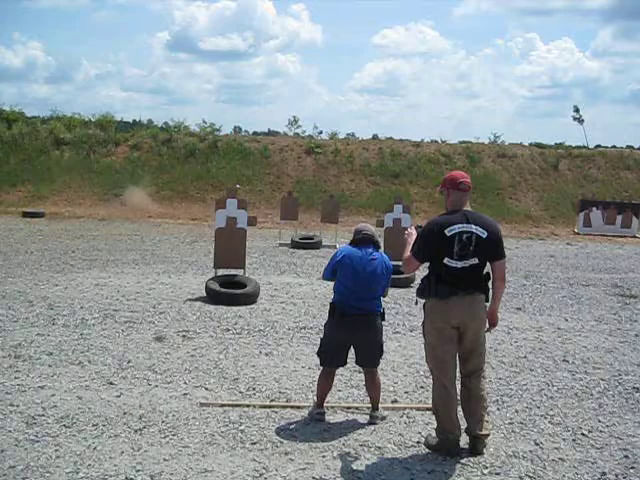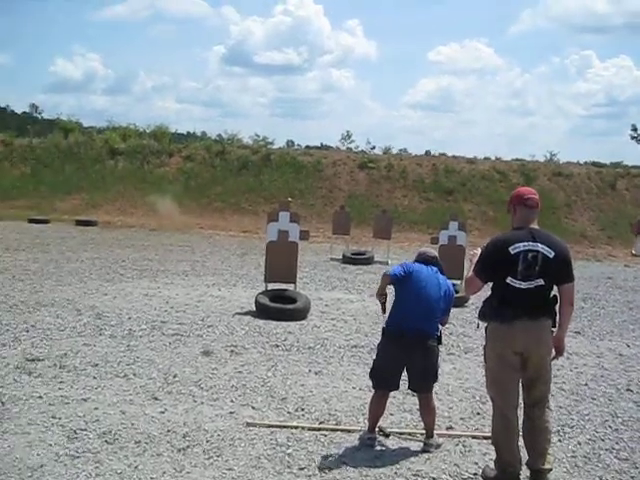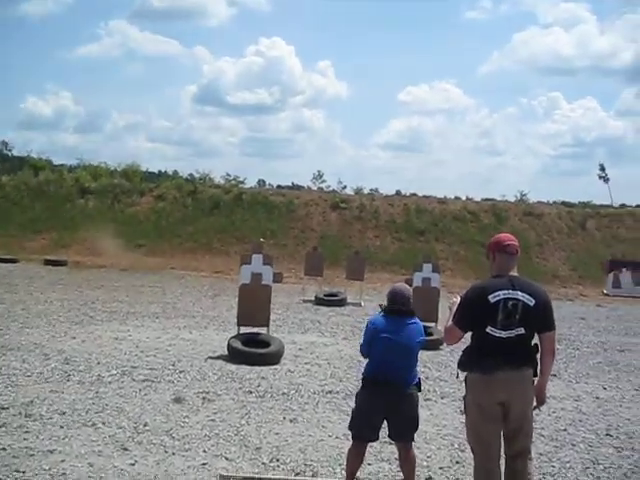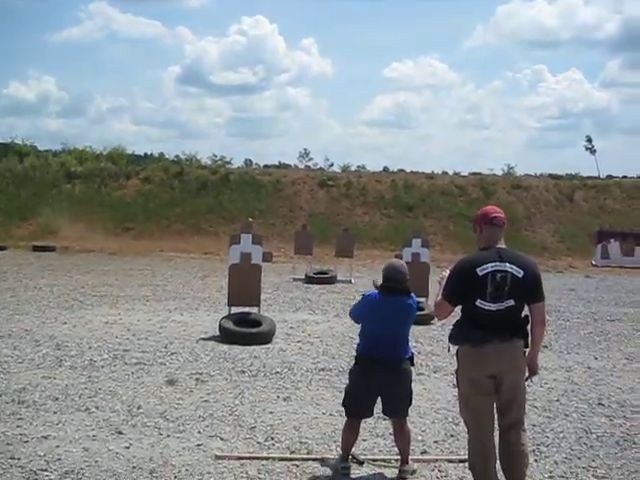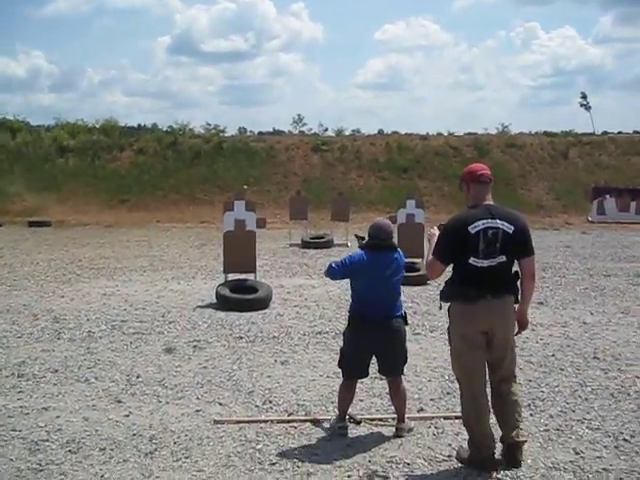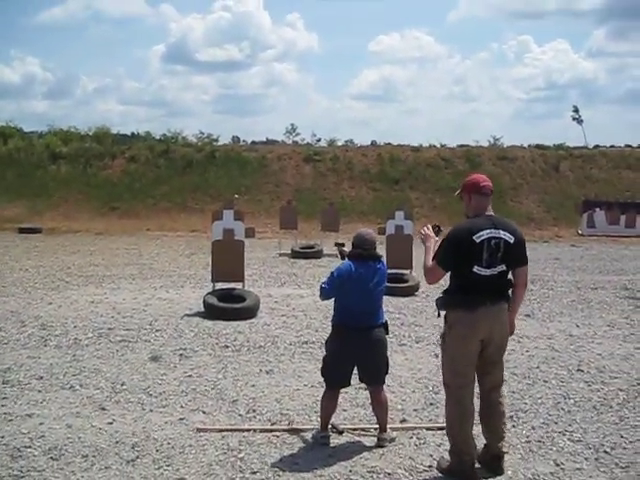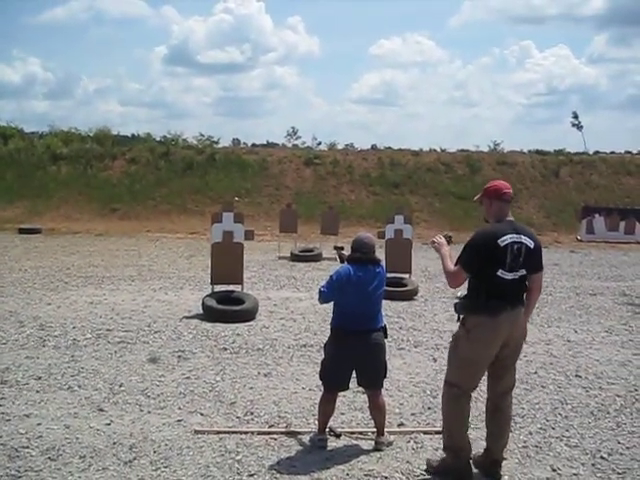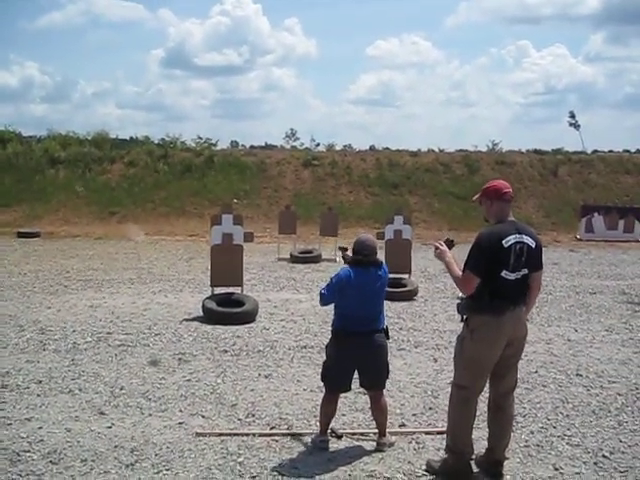
dt=0.7s
person 1, frame 1
left shoulder: (436, 225)
right shoulder: (489, 226)
left elbow: (409, 266)
right elbow: (500, 275)
left wrist: (410, 239)
right wrist: (494, 307)
left hip: (440, 306)
right hip: (474, 305)
left knee: (443, 375)
right knee: (474, 373)
left ankle: (448, 438)
right ankle: (478, 435)
person 1, frame 2
left shoulder: (500, 244)
right shoulder: (557, 247)
left elbow: (471, 288)
right elbow: (568, 300)
left wrist: (476, 261)
right wrist: (561, 334)
left hip: (503, 331)
right hip: (540, 330)
left knee: (504, 404)
right knee: (538, 404)
person 1, frame 3
left shoulder: (479, 291)
right shoulder: (537, 294)
left elbow: (450, 337)
right elbow: (549, 347)
left wrist: (455, 308)
right wrist: (542, 383)
left hip: (483, 380)
right hip: (521, 380)
left knee: (486, 456)
right knee: (520, 455)
person 1, frame 4
left shoulder: (467, 265)
right shoulder: (526, 266)
left elbow: (441, 312)
right elbow: (539, 319)
left wrist: (445, 281)
right wrist: (533, 355)
left hip: (475, 353)
right hip: (512, 352)
left knee: (479, 429)
right knee: (514, 427)
person 1, frame 5
left shoulder: (458, 223)
right shoulder: (516, 221)
left elbow: (432, 271)
right elbow: (529, 274)
left wrist: (434, 240)
right wrist: (523, 309)
left hip: (467, 310)
right hip: (502, 307)
left knee: (472, 384)
right knee: (505, 380)
left ankle: (482, 452)
right ankle: (513, 444)
person 1, frame 6
left shoulder: (461, 232)
right shoulder: (513, 232)
left elbow: (431, 276)
right elbow: (521, 282)
left wrist: (429, 243)
right wrist: (511, 315)
left hip: (464, 317)
right hip: (497, 316)
left knee: (459, 391)
right knee: (493, 388)
right ankle: (494, 454)
person 1, frame 7
left shoulder: (485, 236)
right shoulder: (530, 238)
left elbow: (454, 280)
right elbow: (535, 287)
left wrist: (444, 251)
left hip: (482, 321)
right hip: (514, 321)
left knee: (457, 389)
right knee: (502, 393)
person 1, frame 8
left shoulder: (488, 237)
right shoulder: (531, 237)
left elbow: (467, 286)
right elbow: (535, 285)
left wrist: (447, 258)
left hip: (485, 322)
right hip: (515, 322)
left knee: (465, 391)
right knee: (504, 392)
person 2, frame 1
left shoulder: (343, 253)
right shoulder: (385, 261)
left elbow: (327, 276)
right elbow: (384, 292)
left hip: (340, 318)
right hip: (370, 321)
left knee: (329, 367)
right knee: (371, 370)
left ankle: (319, 408)
right ankle: (375, 411)
person 2, frame 2
left shoulder: (410, 268)
right shoulder: (447, 286)
left elbow: (388, 275)
right elbow: (444, 321)
left wrist: (381, 292)
left hip: (395, 339)
right hip: (426, 343)
left knee: (382, 389)
right knee: (425, 394)
left ankle: (370, 433)
right ankle: (430, 438)
person 2, frame 3
left shoulder: (376, 323)
right shoulder: (418, 327)
left elbow: (364, 352)
left hip: (373, 389)
right hip: (405, 393)
left knee: (360, 441)
right knee: (405, 445)
person 2, frame 4
left shoulder: (371, 299)
right shoulder: (411, 302)
left elbow: (355, 316)
left hip: (367, 366)
right hip: (398, 368)
left knee: (354, 418)
right knee: (400, 420)
left ankle: (343, 462)
person 2, frame 5
left shoulder: (358, 259)
right shoulder: (398, 258)
left elbow: (330, 272)
left hip: (360, 326)
right hip: (392, 326)
left knee: (350, 378)
right knee: (395, 379)
left ankle: (341, 422)
right ankle: (401, 423)
person 2, frame 6
left shoulder: (344, 269)
right shoulder: (381, 268)
left elbow: (324, 294)
right wrist: (348, 258)
left hip: (344, 336)
right hip: (374, 335)
left knee: (332, 387)
right knee: (377, 388)
left ankle: (323, 432)
right ankle: (383, 433)
person 2, frame 7
left shoulder: (344, 273)
right shoulder: (380, 271)
left elbow: (323, 297)
right wrist: (348, 261)
left hip: (342, 339)
right hip: (372, 339)
left knee: (330, 390)
right knee: (375, 391)
left ankle: (320, 435)
right ankle: (381, 436)
person 2, frame 8
left shoulder: (344, 275)
right shoulder: (382, 273)
left elbow: (323, 299)
right wrist: (352, 261)
left hip: (344, 341)
right hip: (374, 340)
left knee: (332, 392)
right knee: (377, 393)
left ankle: (322, 436)
right ankle: (383, 438)
